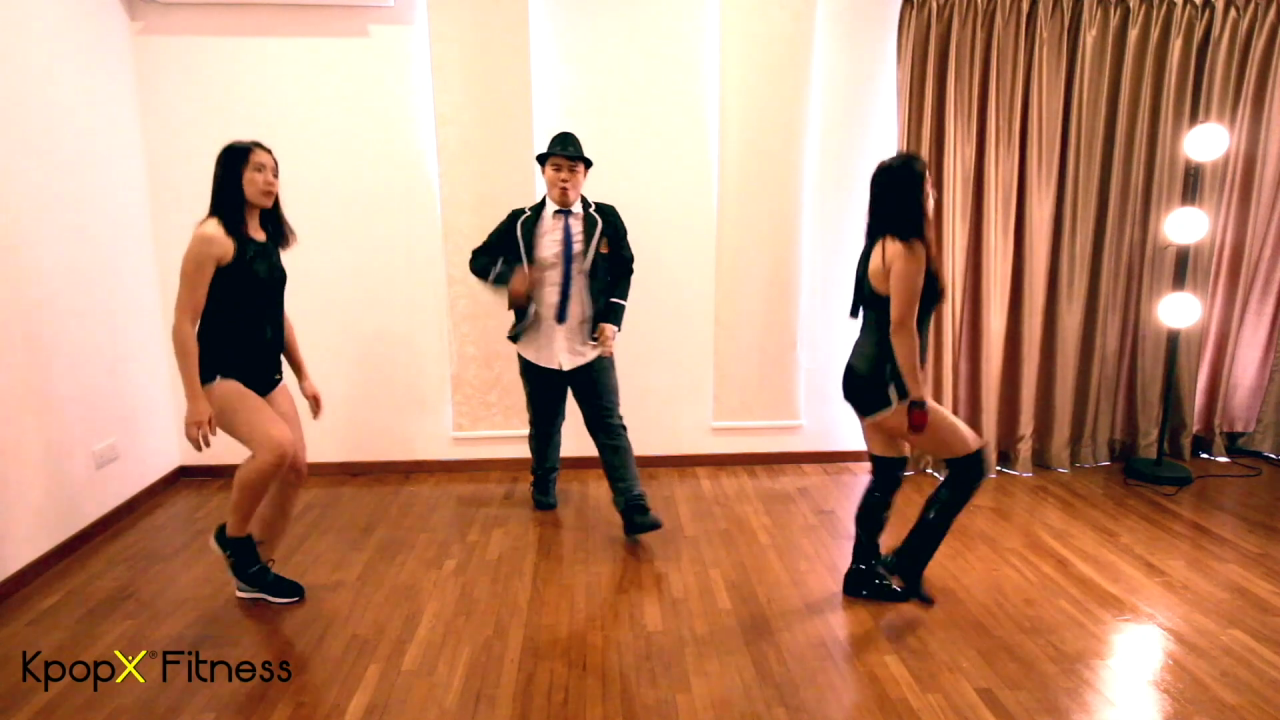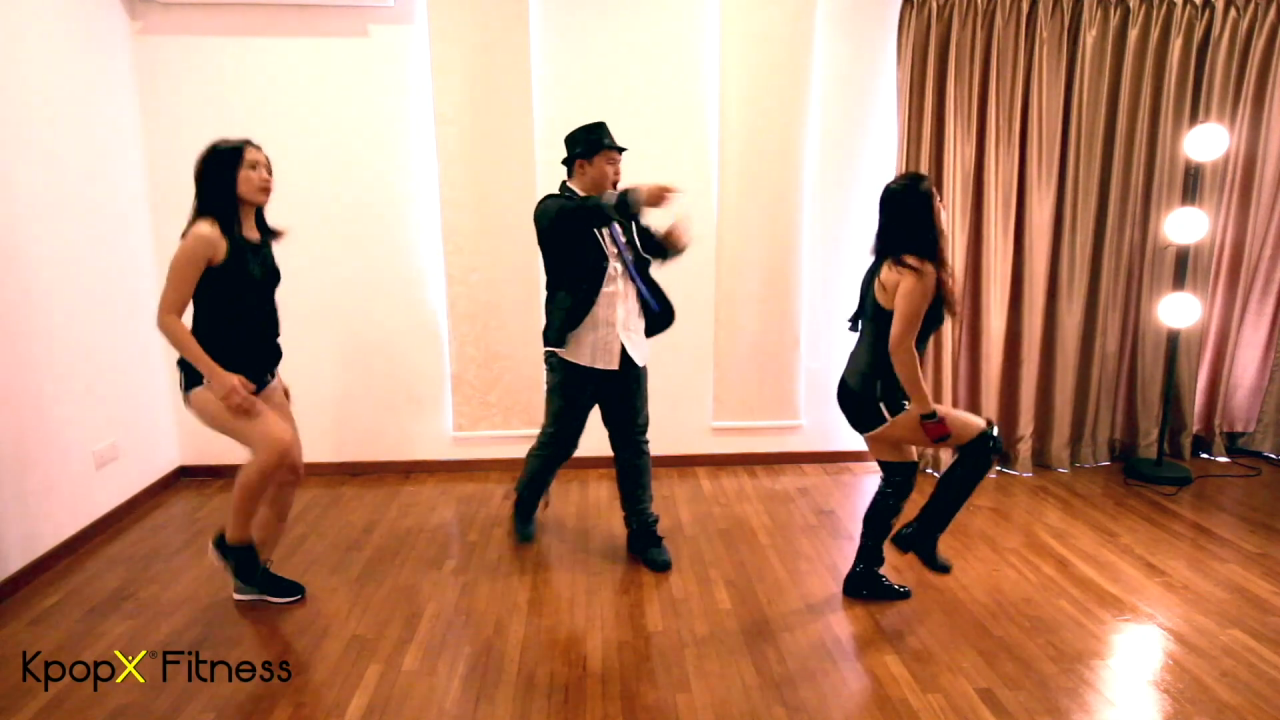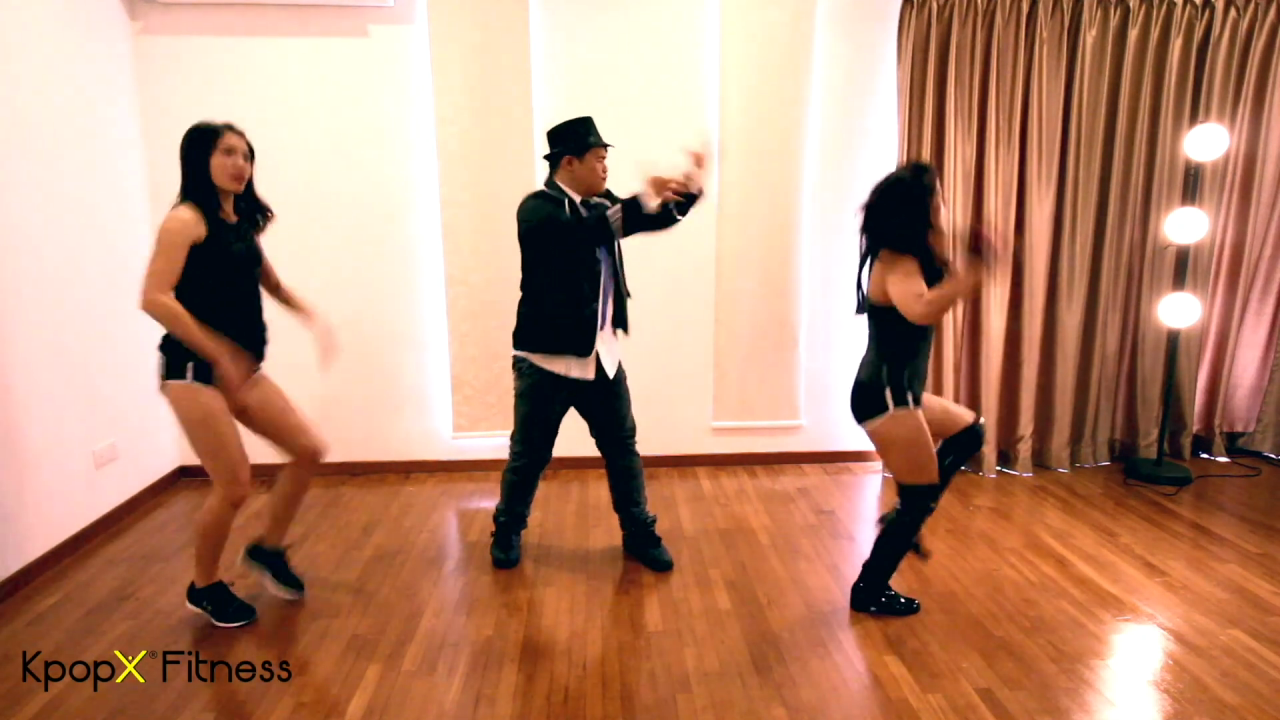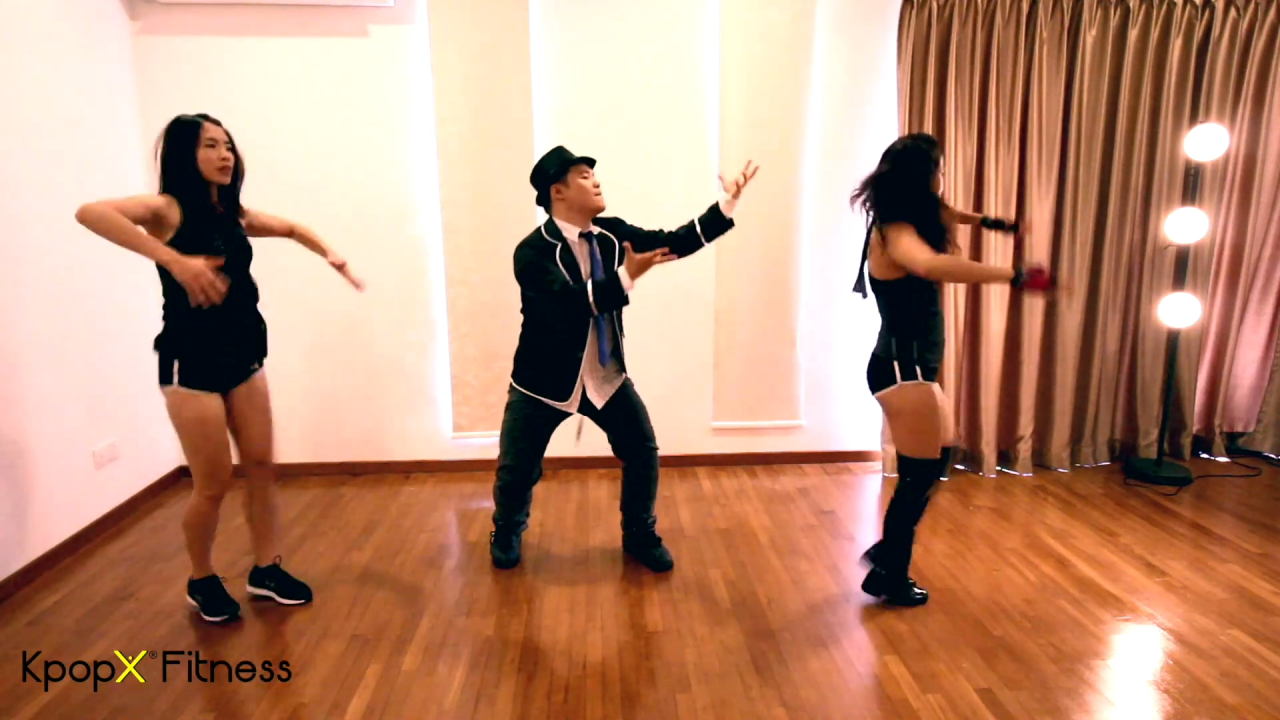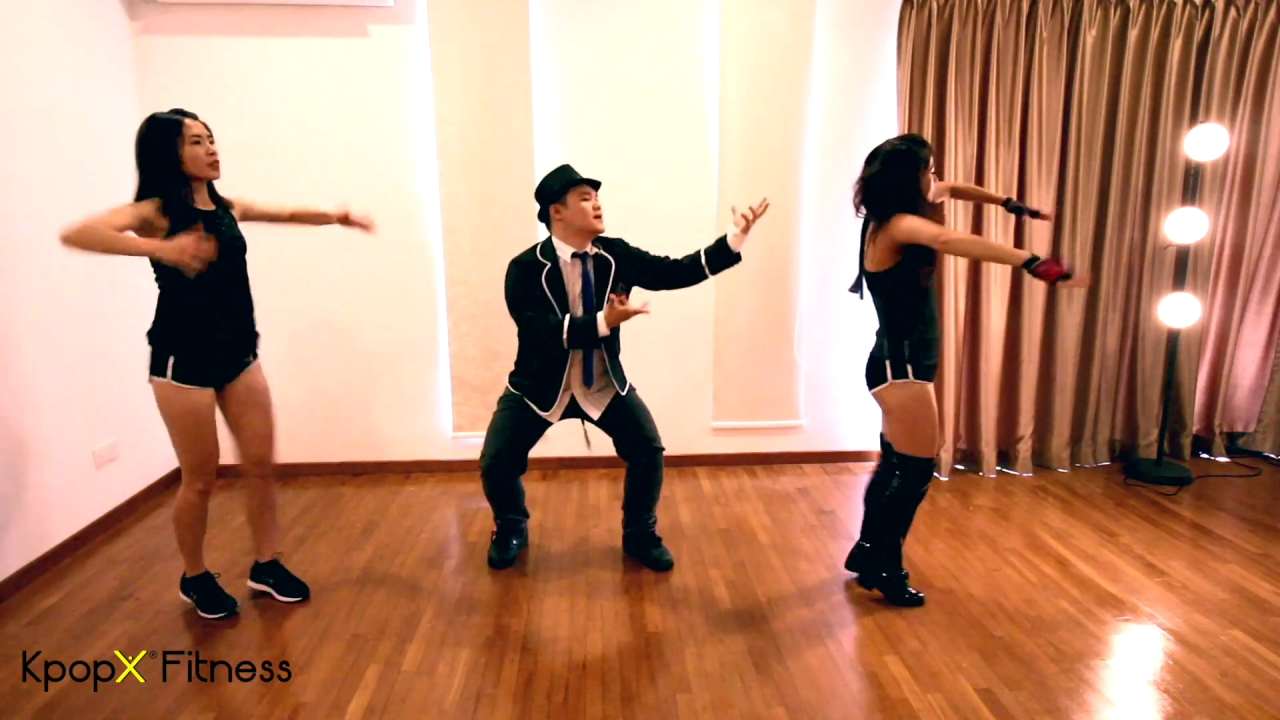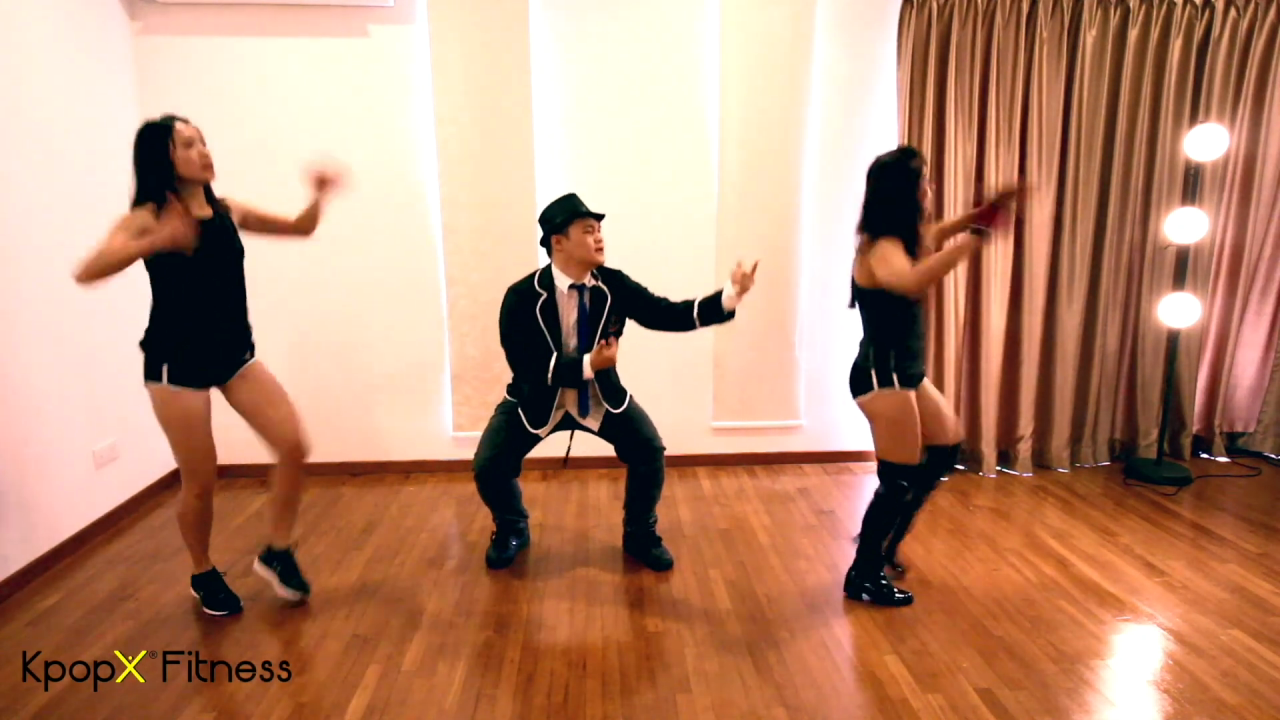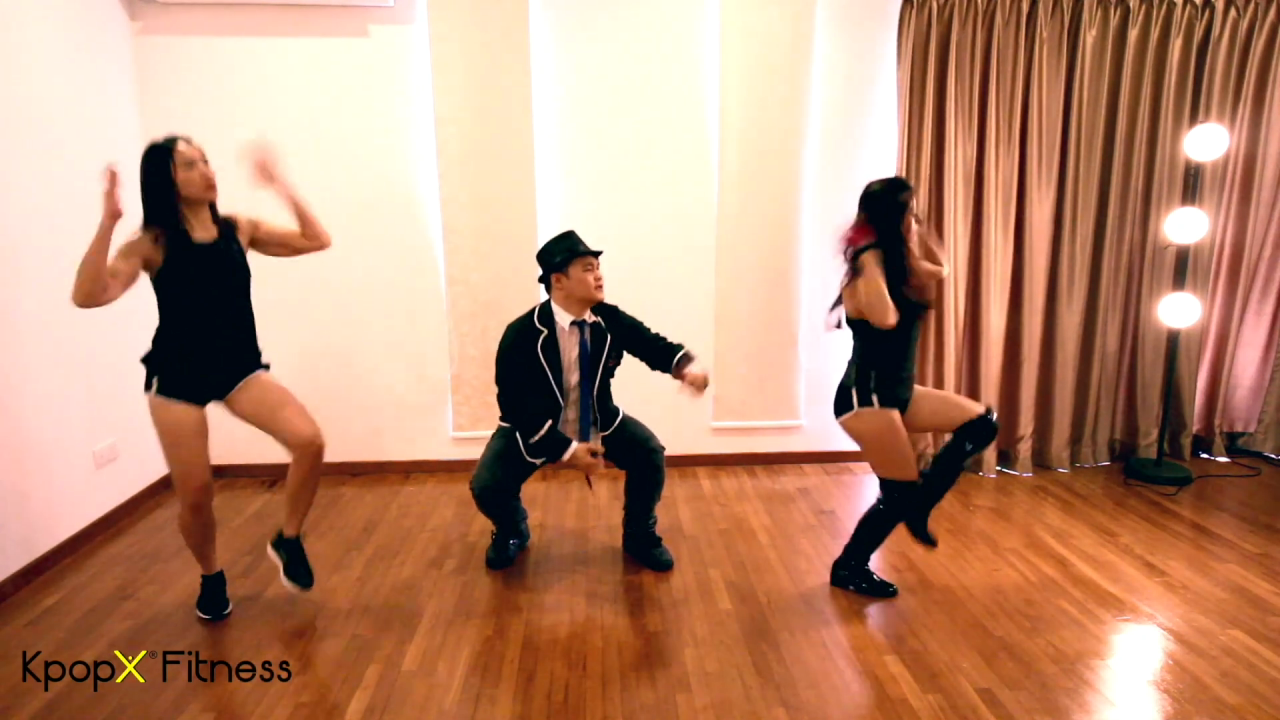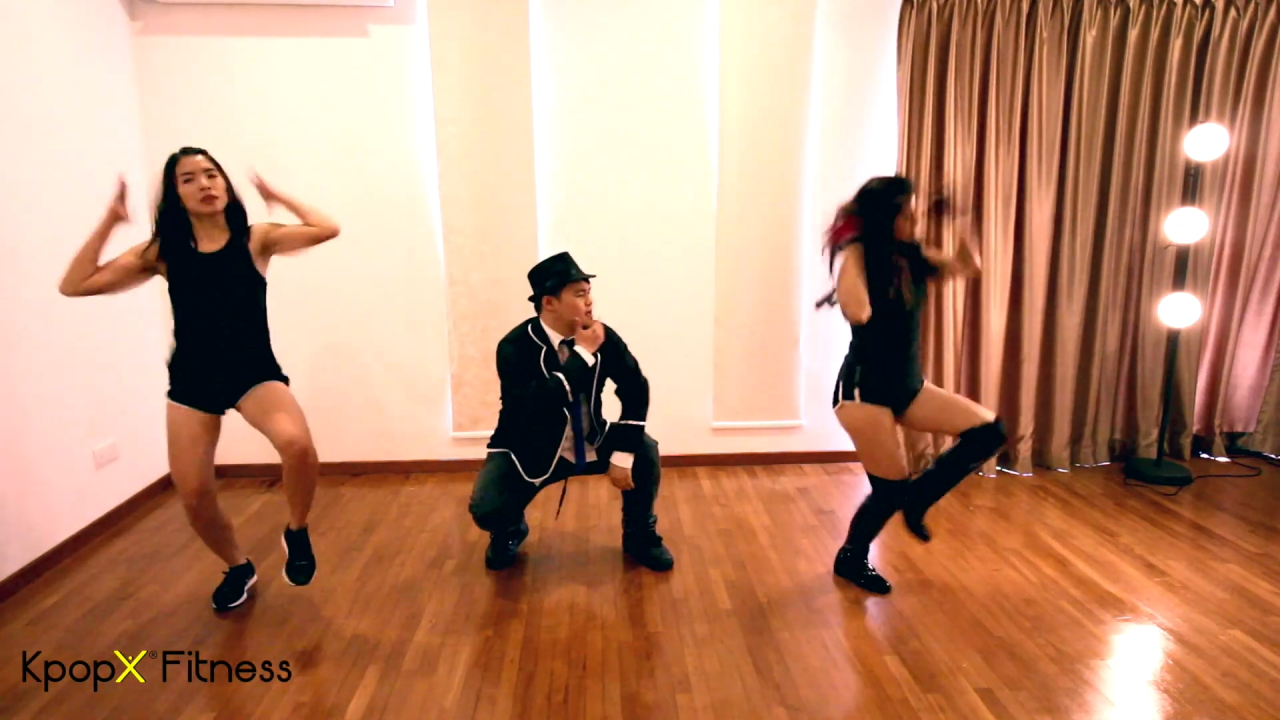
dt=0.4s
person 1, frame 1
left shoulder: (269, 237)
right shoulder: (213, 237)
right elbow: (185, 321)
left wrist: (304, 376)
right wrist: (194, 399)
left hip: (268, 372)
right hip: (223, 376)
left knee: (294, 471)
right knee: (280, 448)
left ankle: (255, 570)
right ankle: (236, 532)
person 1, frame 2
left shoulder: (259, 235)
right shoulder: (206, 237)
right elbow: (169, 317)
left wrist: (277, 375)
right wrist: (218, 373)
left hip: (261, 373)
right hip: (214, 375)
left knee: (289, 470)
right knee: (280, 445)
left ankle: (255, 573)
right ankle: (234, 537)
person 1, frame 3
left shoulder: (244, 223)
right shoulder: (187, 220)
left elbow: (269, 281)
right elbow: (155, 298)
left wrist: (307, 314)
right wrist: (215, 350)
left hip: (242, 364)
right hip: (195, 370)
left knee: (308, 451)
right knee: (234, 484)
left ankle: (268, 549)
right ankle: (205, 589)
person 1, frame 4
left shoulder: (235, 215)
right shoulder: (167, 209)
left elbow: (289, 226)
right elbow: (90, 213)
left wrist: (329, 253)
right wrist: (174, 260)
left hip: (245, 361)
right hip: (189, 368)
left knee: (261, 468)
right knee: (212, 484)
left ankle: (266, 570)
right ankle: (201, 583)
person 1, frame 5
left shoulder: (228, 209)
right shoulder: (154, 212)
left elbow: (285, 214)
right elbow: (75, 235)
left wrist: (339, 216)
right wrist: (160, 250)
left hip: (238, 354)
right hip: (182, 360)
left knee: (260, 468)
right knee: (200, 480)
left ankle: (266, 568)
right ankle: (195, 579)
person 1, frame 6
left shoulder: (228, 211)
right shoulder: (148, 219)
left elbow: (299, 228)
right elbow: (86, 270)
left wrist: (319, 195)
right wrist: (153, 242)
left hip: (235, 352)
right hip: (176, 363)
left knee: (294, 446)
right knee: (201, 480)
left ankle: (278, 550)
right ankle: (205, 574)
person 1, frame 7
left shoulder: (240, 230)
right shoulder: (153, 242)
left elbow: (316, 242)
right elbow: (87, 295)
left wrist: (282, 189)
right wrist: (108, 218)
left hip: (240, 367)
right hip: (175, 378)
left knee: (309, 442)
right knee: (195, 495)
left ankle: (288, 538)
right ankle: (212, 578)
person 1, frame 8
left shoulder: (257, 238)
right shoulder: (163, 250)
left elbow: (327, 229)
right elbow: (73, 286)
left wrist: (278, 200)
right wrist: (109, 225)
left hip: (255, 375)
right hip: (191, 384)
left knee: (298, 446)
right knee: (194, 496)
left ankle: (297, 530)
right ankle: (239, 568)
person 2, frame 1
left shoulder: (882, 242)
right shoulder: (908, 250)
right elbow: (903, 327)
right wrist: (917, 398)
left hip: (865, 373)
right hip: (884, 382)
left knee: (888, 474)
right knee: (970, 462)
left ankle: (864, 572)
right ankle: (908, 561)
person 2, frame 2
left shoulder: (892, 262)
right shoulder: (918, 272)
right elbow: (900, 344)
right wrist: (925, 409)
left hip: (861, 388)
right hip: (879, 397)
left knee: (897, 480)
right knee: (982, 442)
left ankle: (864, 574)
right ankle: (922, 533)
person 2, frame 3
left shoulder: (901, 255)
right shoulder: (897, 263)
right elbow: (923, 312)
right wrist: (971, 269)
left hip: (898, 391)
right hip: (888, 396)
left knee: (969, 432)
right knee: (920, 497)
left ankle: (907, 521)
right ankle: (870, 590)
person 2, frame 4
left shoulder: (911, 222)
right shoulder: (895, 232)
right elbow: (935, 266)
left wrist: (991, 221)
right wrist: (1015, 275)
left hip: (915, 367)
right hip: (902, 371)
left knee: (933, 463)
right knee: (924, 471)
left ankle: (887, 553)
right ankle: (887, 575)
person 2, frame 5
left shoulder: (907, 218)
right shoulder: (895, 224)
left elbow: (952, 189)
right elbow: (954, 241)
left wrist: (1009, 202)
right wrist: (1031, 262)
left hip: (912, 364)
right hip: (898, 367)
left knee: (895, 465)
right knee: (914, 471)
left ankle: (868, 550)
right ankle: (882, 572)
person 2, frame 6
left shoulder: (901, 232)
right shoulder: (881, 245)
left elbow: (938, 234)
right elbow: (912, 282)
left wrist: (975, 220)
right wrist: (974, 235)
left hip: (906, 372)
right hip: (883, 375)
left knee: (946, 450)
right knee: (904, 479)
left ankle: (879, 547)
right ankle: (865, 576)
person 2, frame 7
left shoulder: (900, 259)
right shoulder: (867, 272)
left elbow: (935, 279)
right elbow: (885, 320)
left wrist: (920, 261)
right wrist: (870, 255)
left hip: (898, 389)
right hip: (867, 396)
left knee: (982, 423)
right knee: (902, 488)
left ankle: (918, 508)
right ankle: (848, 569)
person 2, frame 8
left shoulder: (913, 256)
right shoulder: (856, 261)
left elbow: (968, 267)
right elbow: (858, 314)
right wrist: (847, 248)
left hip: (910, 386)
right hip: (863, 391)
left knee: (989, 432)
right knee: (891, 486)
left ankle: (916, 499)
right ankle: (850, 558)
person 3, frame 1
left shoulder: (605, 218)
right shoulder: (522, 222)
left elbow: (622, 269)
right elbow: (481, 258)
left wrist: (611, 319)
right wrist: (509, 279)
left hip: (589, 345)
right hip: (537, 347)
left knee: (608, 426)
right knee: (544, 425)
left ankle: (633, 508)
right ankle: (545, 480)
person 3, frame 2
left shoulder: (615, 210)
right shoulder: (556, 209)
left elbow: (646, 248)
right elbow: (583, 217)
left wrist: (669, 242)
right wrist: (632, 202)
left hip: (627, 348)
right hip: (577, 350)
left knee: (632, 443)
right knee: (559, 440)
left ankle: (642, 532)
right ankle: (526, 502)
person 3, frame 3
left shoulder: (598, 204)
right shoulder: (538, 208)
left elbow: (653, 219)
right elbow: (583, 234)
left wrist: (689, 186)
right wrist: (647, 199)
left hip: (599, 355)
right hip: (547, 357)
left knee: (621, 446)
right knee: (530, 455)
left ankle: (639, 534)
right ankle: (507, 531)
person 3, frame 4
left shoulder: (612, 233)
right shoulder: (532, 251)
left elbow: (673, 243)
right elbow: (567, 305)
left wrist: (726, 205)
right wrist: (625, 277)
left hip: (605, 375)
right hip: (545, 380)
left knee: (642, 450)
right knee: (517, 468)
left ankle: (639, 535)
right ankle: (508, 532)
person 3, frame 5
left shoulder: (615, 255)
right shoulder: (526, 268)
left elbow: (676, 272)
right elbow: (540, 332)
left wrist: (734, 240)
right wrist: (602, 322)
left hip: (604, 383)
right hip: (539, 386)
left knee: (648, 450)
right knee: (497, 463)
left ankle: (639, 535)
right ankle: (511, 531)
person 3, frame 6
left shoulder: (614, 285)
right shoulder: (523, 297)
left elbow: (668, 315)
right elbow: (522, 363)
left wrist: (728, 297)
right wrist: (586, 365)
left hip: (602, 394)
right hip: (537, 399)
left knee: (649, 451)
right knee: (489, 467)
left ankle: (640, 536)
right ankle: (512, 531)
person 3, frame 7
left shoulder: (613, 321)
right shoulder: (521, 334)
left elbow: (661, 350)
right elbow: (514, 405)
left wrist: (688, 368)
right wrist: (566, 449)
left hip: (597, 422)
right hip: (534, 429)
left knee: (649, 455)
right knee: (486, 487)
left ankle: (639, 537)
right ankle: (511, 532)
person 3, frame 8
left shoulder: (601, 335)
right shoulder: (516, 347)
left elbow: (635, 388)
right elbow: (538, 406)
left wrist: (623, 454)
right wrist: (581, 353)
left hip: (587, 444)
right hip: (527, 451)
left knee: (645, 451)
right knee: (487, 510)
left ankle: (640, 536)
right ankle: (510, 532)
